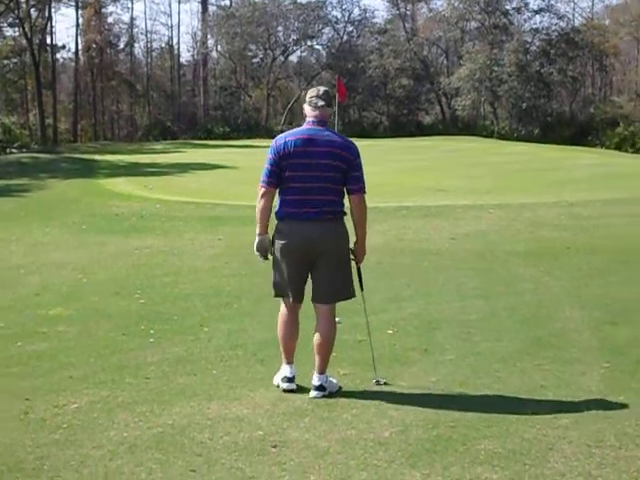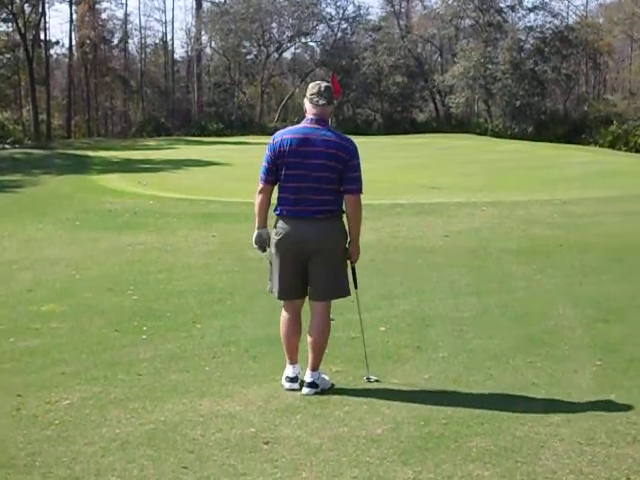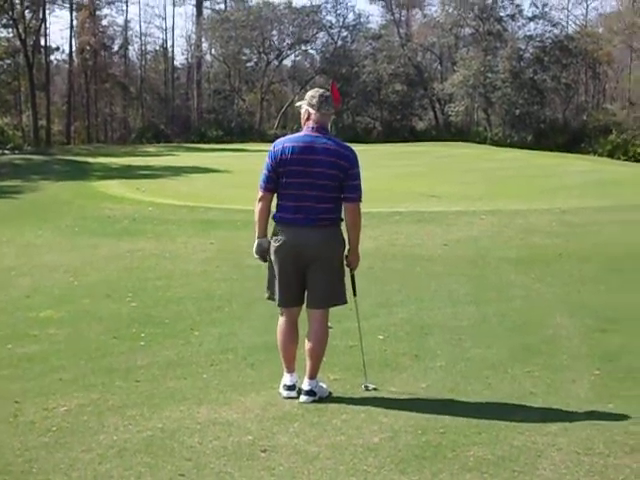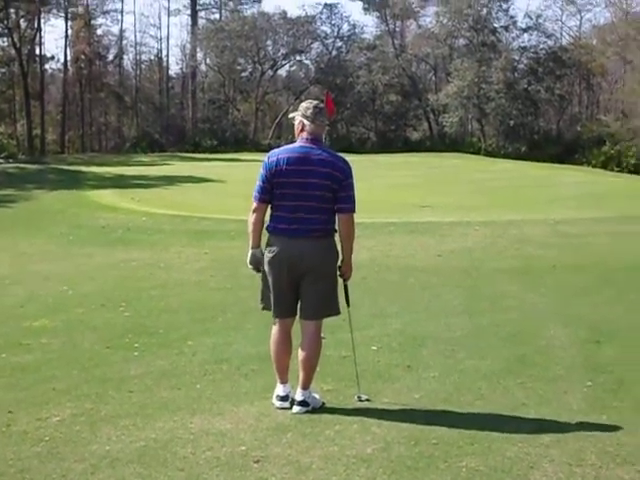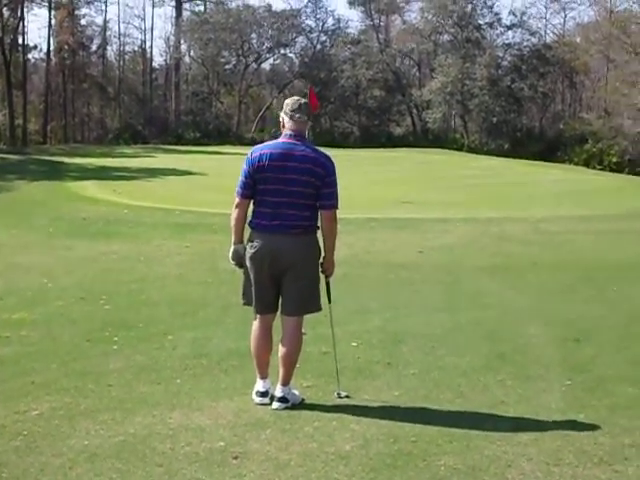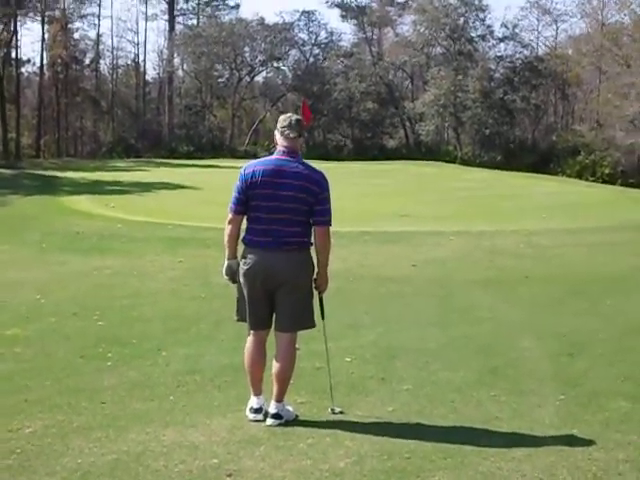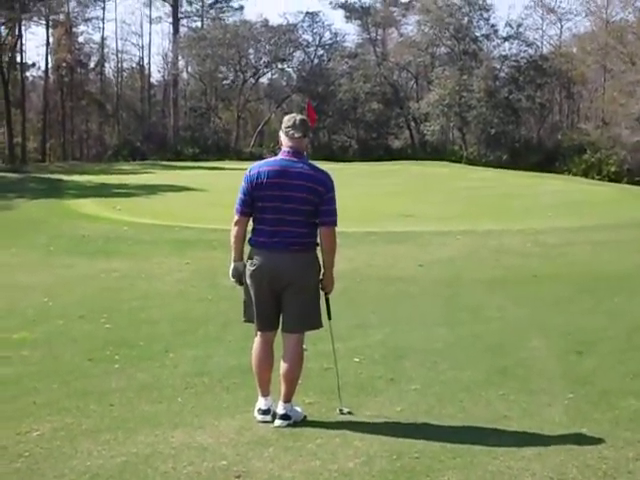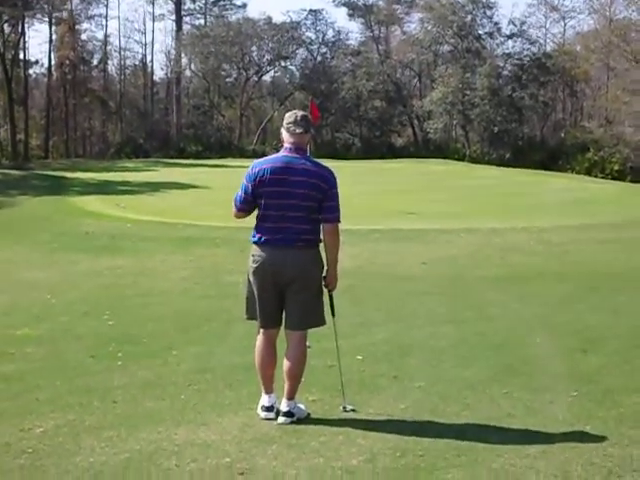
dt=0.5s
person 1, frame 1
left shoulder: (282, 142)
right shoulder: (347, 147)
left elbow: (266, 193)
right elbow: (357, 199)
left wrist: (262, 233)
right wrist: (360, 241)
left hip: (290, 232)
right hip: (330, 234)
left knee: (289, 305)
right knee: (325, 310)
left ankle: (287, 371)
right ankle: (320, 379)
person 1, frame 2
left shoulder: (281, 139)
right shoulder: (345, 145)
left elbow: (264, 189)
right elbow: (352, 200)
left wrist: (261, 227)
right wrist: (354, 241)
left hip: (288, 230)
right hip: (327, 233)
left knee: (291, 306)
right knee: (321, 307)
left ankle: (291, 371)
right ankle: (313, 376)
person 1, frame 3
left shoulder: (280, 147)
right shoulder: (345, 154)
left elbow: (264, 198)
right elbow: (351, 208)
left wrist: (261, 237)
right wrist: (353, 248)
left hip: (286, 238)
right hip: (326, 240)
left knee: (288, 313)
right knee: (318, 315)
left ankle: (289, 380)
right ankle: (311, 384)
person 1, frame 4
left shoulder: (275, 158)
right shoulder: (339, 165)
left elbow: (258, 210)
right elbow: (345, 219)
left wrist: (254, 248)
right wrist: (347, 258)
left hip: (280, 248)
right hip: (319, 251)
left knee: (281, 323)
right knee: (312, 325)
left ankle: (282, 390)
right ankle: (303, 395)
person 1, frame 5
left shoulder: (258, 154)
right shoulder: (322, 162)
left elbow: (240, 205)
right elbow: (328, 216)
left wrist: (236, 243)
right wrist: (329, 255)
left hip: (262, 244)
right hip: (301, 247)
left knee: (262, 318)
right knee: (292, 321)
left ankle: (261, 385)
right ankle: (283, 391)
person 1, frame 6
left shoulder: (251, 170)
right shoulder: (316, 178)
left elbow: (233, 220)
right elbow: (321, 232)
left wrist: (230, 258)
right wrist: (323, 271)
left hip: (255, 260)
right hip: (294, 263)
left knee: (256, 334)
right knee: (286, 338)
left ankle: (255, 402)
right ankle: (277, 407)
person 1, frame 7
left shoulder: (256, 171)
right shoulder: (321, 178)
left elbow: (239, 222)
right elbow: (327, 232)
left wrist: (237, 260)
right wrist: (328, 271)
left hip: (262, 260)
right hip: (301, 263)
left knee: (263, 335)
right knee: (294, 338)
left ankle: (263, 403)
right ankle: (285, 408)
person 1, frame 8
left shoulder: (259, 168)
right shoulder: (323, 174)
left elbow: (239, 211)
right elbow: (330, 228)
right wrist: (332, 269)
left hip: (265, 257)
right hip: (303, 260)
left knee: (266, 332)
right knee: (297, 335)
left ankle: (267, 400)
right ankle: (289, 405)
